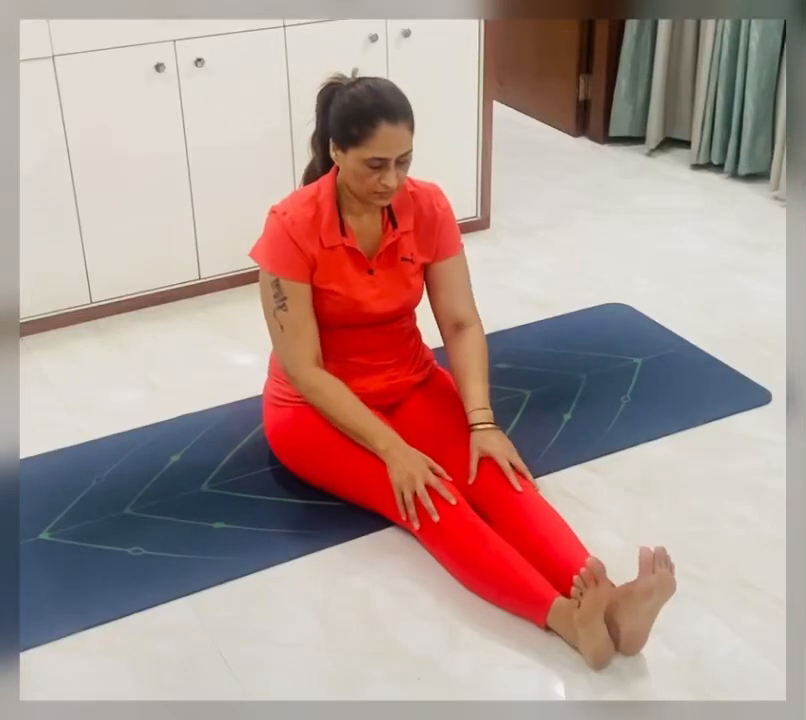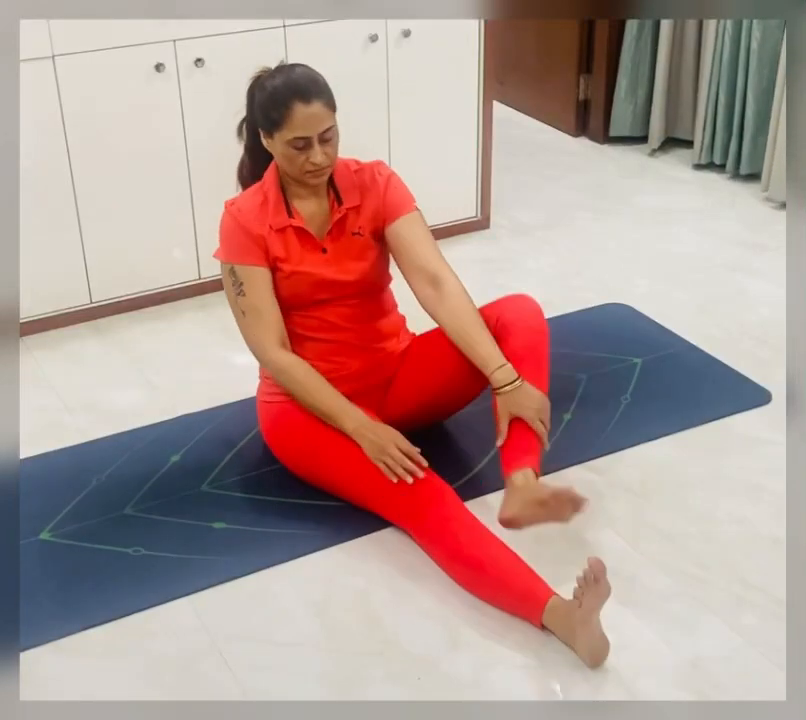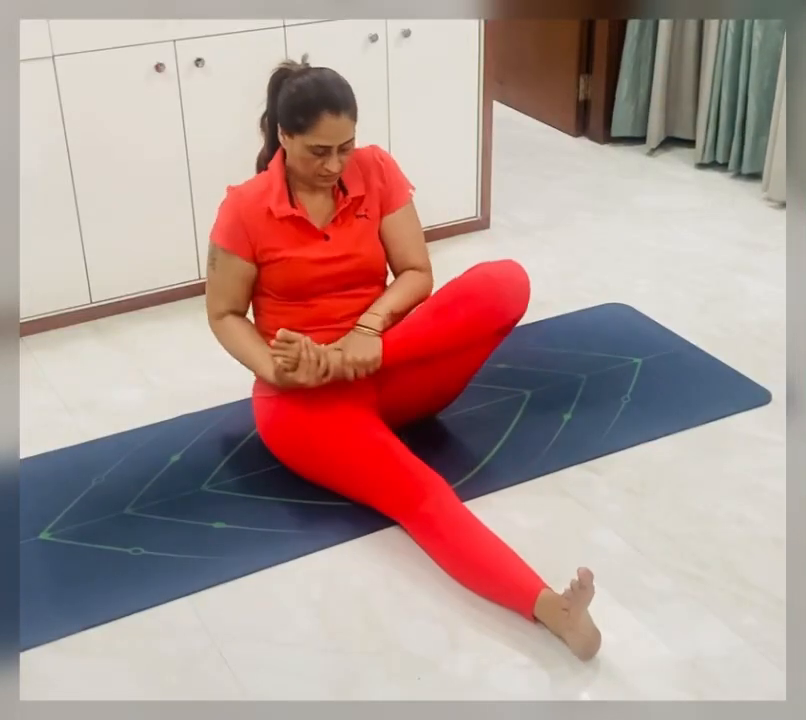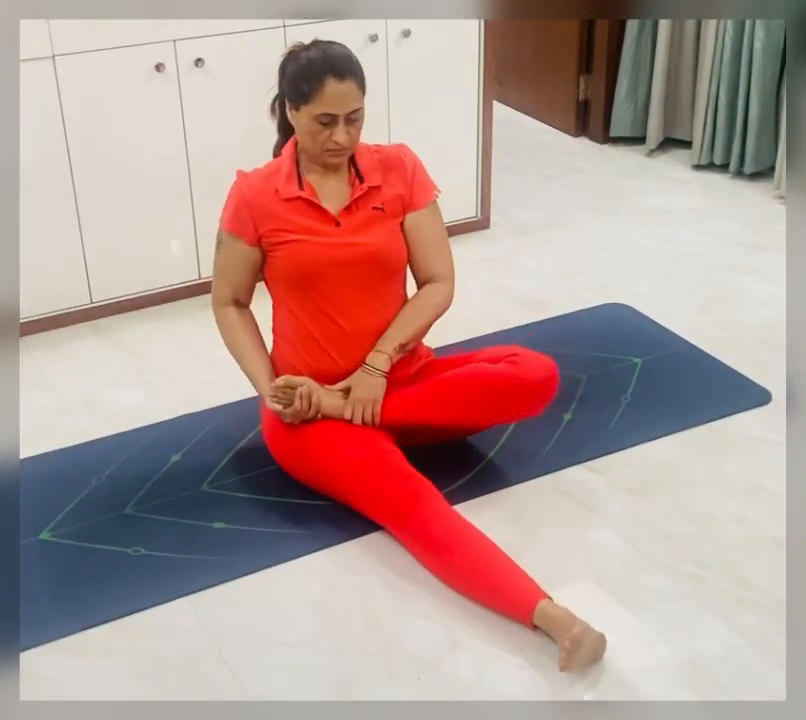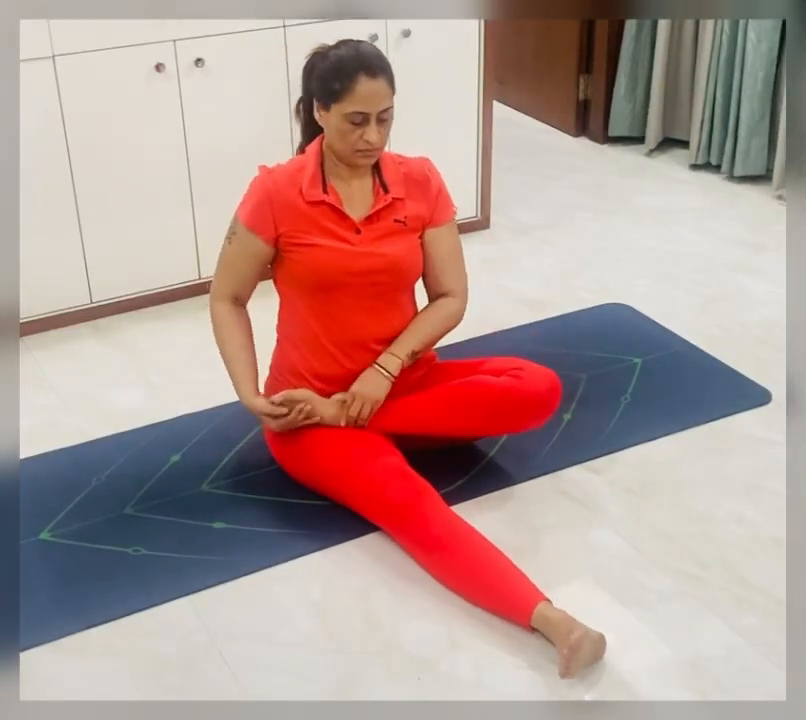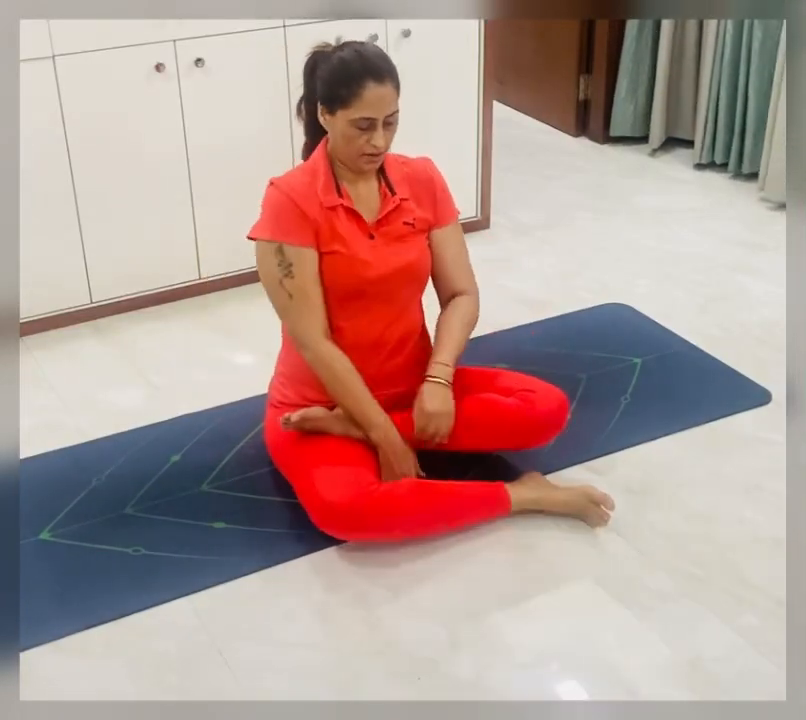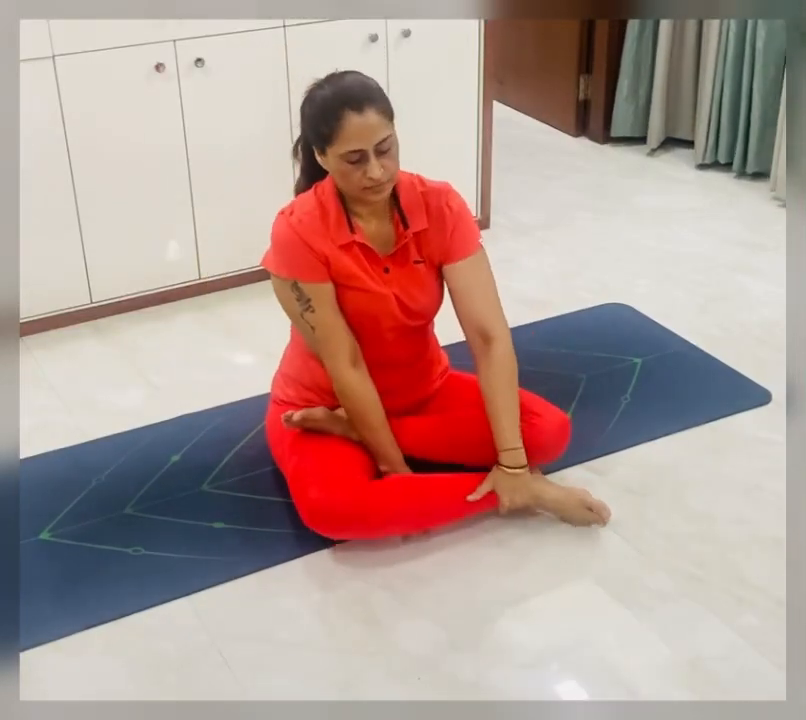
dt=0.7s
person 1, frame 1
left shoulder: (428, 207)
right shoulder: (291, 227)
left elbow: (461, 325)
right elbow: (304, 370)
left wrist: (482, 423)
right wrist: (392, 452)
left hip: (410, 384)
right hip: (315, 409)
left knee: (496, 479)
right knee: (429, 501)
left ankle: (605, 598)
right ankle: (565, 617)
person 1, frame 2
left shoulder: (375, 184)
right shoulder: (245, 222)
left elbow: (435, 281)
right elbow: (273, 353)
left wrist: (505, 380)
right wrist: (363, 430)
left hip: (397, 371)
right hip: (307, 402)
left knee: (521, 316)
right knee: (420, 498)
left ankle: (522, 485)
right ankle: (556, 613)
person 1, frame 3
left shoulder: (377, 171)
right shoulder: (246, 210)
left elbow: (417, 274)
right elbow: (223, 315)
left wrist: (368, 330)
right wrist: (273, 368)
left hip: (393, 375)
right hip: (303, 397)
left knee: (506, 283)
right knee: (418, 493)
left ankle: (336, 361)
right ankle: (546, 605)
person 1, frame 4
left shoulder: (400, 168)
right shoulder: (254, 195)
left elbow: (439, 284)
right elbow: (229, 304)
left wrist: (375, 368)
right wrist: (270, 388)
left hip: (404, 378)
right hip: (312, 407)
left knee: (535, 378)
right knee: (415, 506)
left ankle: (343, 406)
person 1, frame 5
left shoulder: (421, 182)
right shoulder: (275, 192)
left elbow: (451, 298)
right elbow: (226, 299)
left wrist: (385, 369)
right wrist: (250, 395)
left hip: (405, 381)
right hip: (311, 400)
left knee: (538, 390)
right knee: (407, 502)
left ankle: (342, 424)
person 1, frame 6
left shoulder: (423, 181)
right shoulder: (290, 201)
left elbow: (462, 295)
right elbow: (311, 342)
left wrist: (437, 381)
right wrist: (384, 433)
left hip: (414, 384)
right hip: (318, 400)
left knee: (546, 410)
right knee: (341, 506)
left ankle: (354, 428)
right ankle: (526, 495)
person 1, frame 7
left shoulder: (441, 206)
right shoulder: (298, 233)
left elbow: (490, 336)
right elbow: (345, 366)
left wrist: (509, 460)
right wrist: (397, 471)
left hip: (424, 390)
right hip: (322, 402)
left knee: (549, 432)
right knee: (327, 507)
left ankle: (357, 433)
right ankle: (528, 495)
